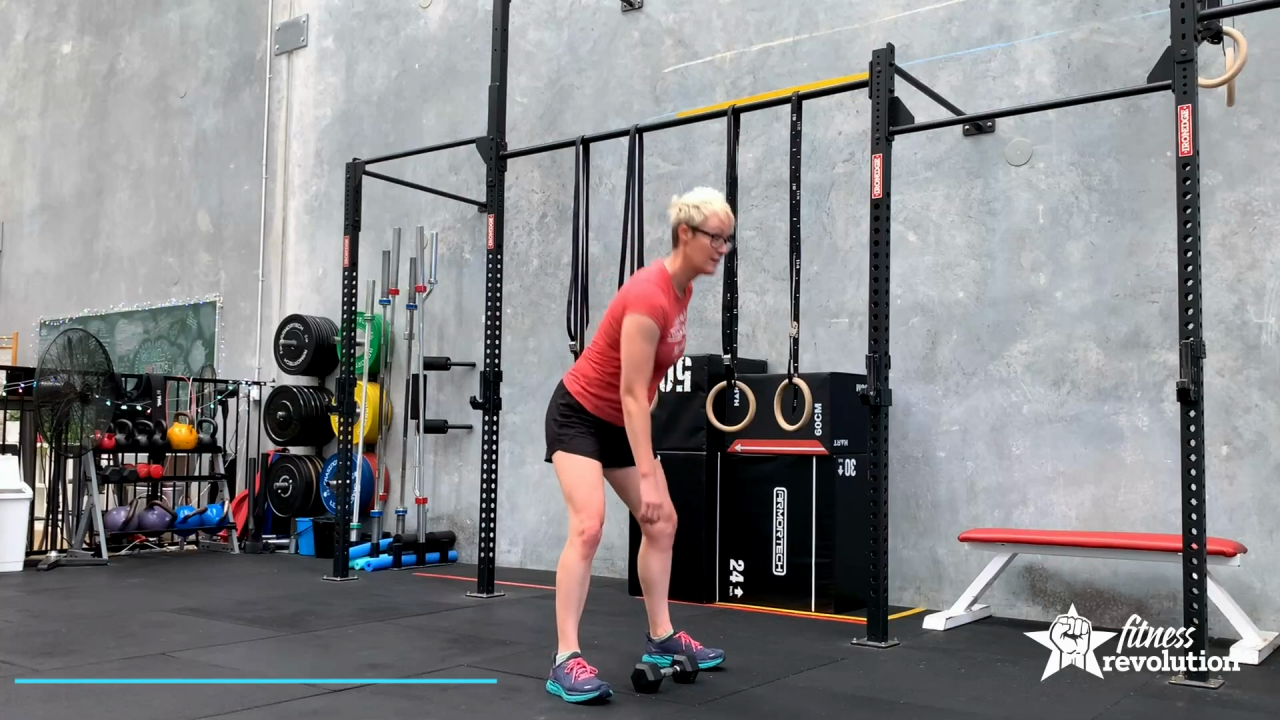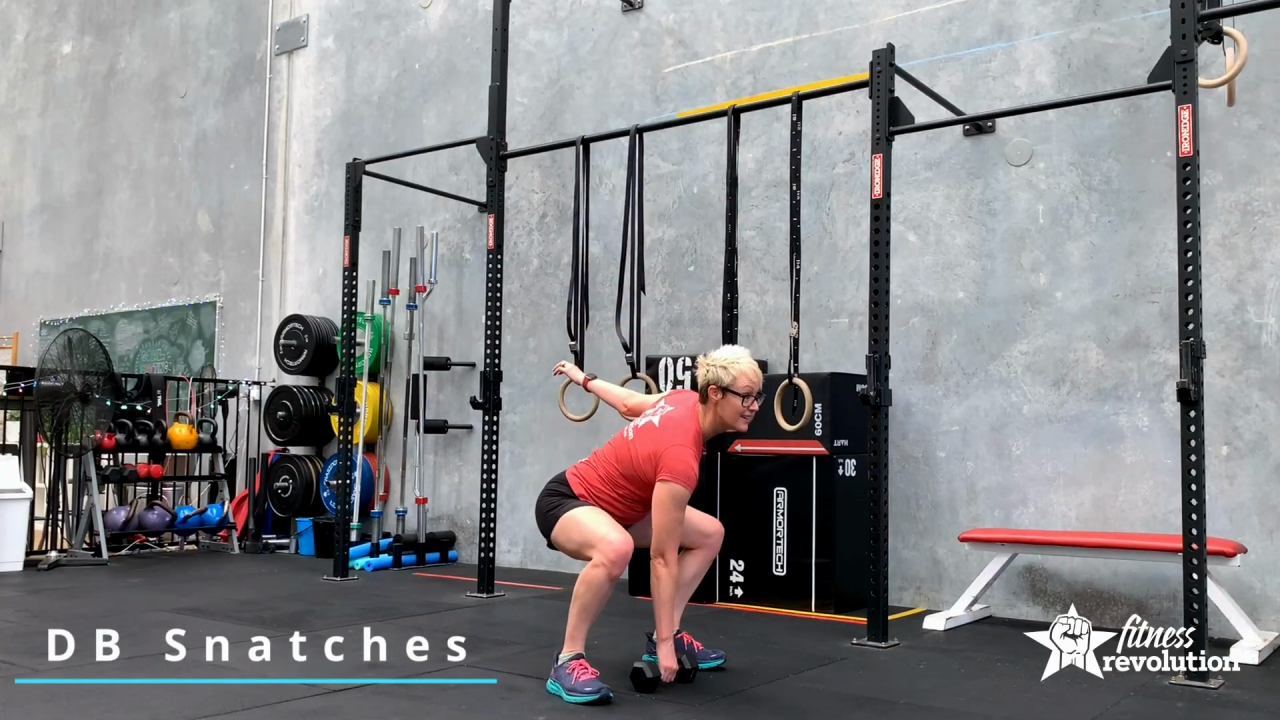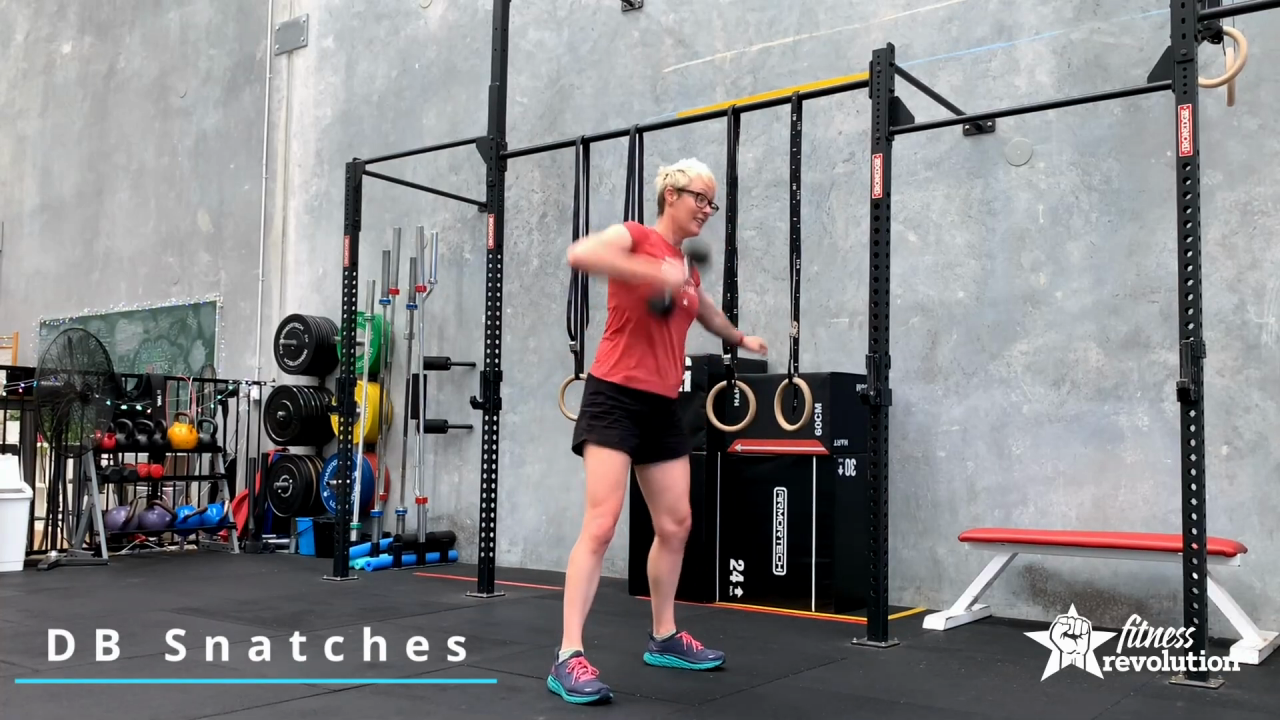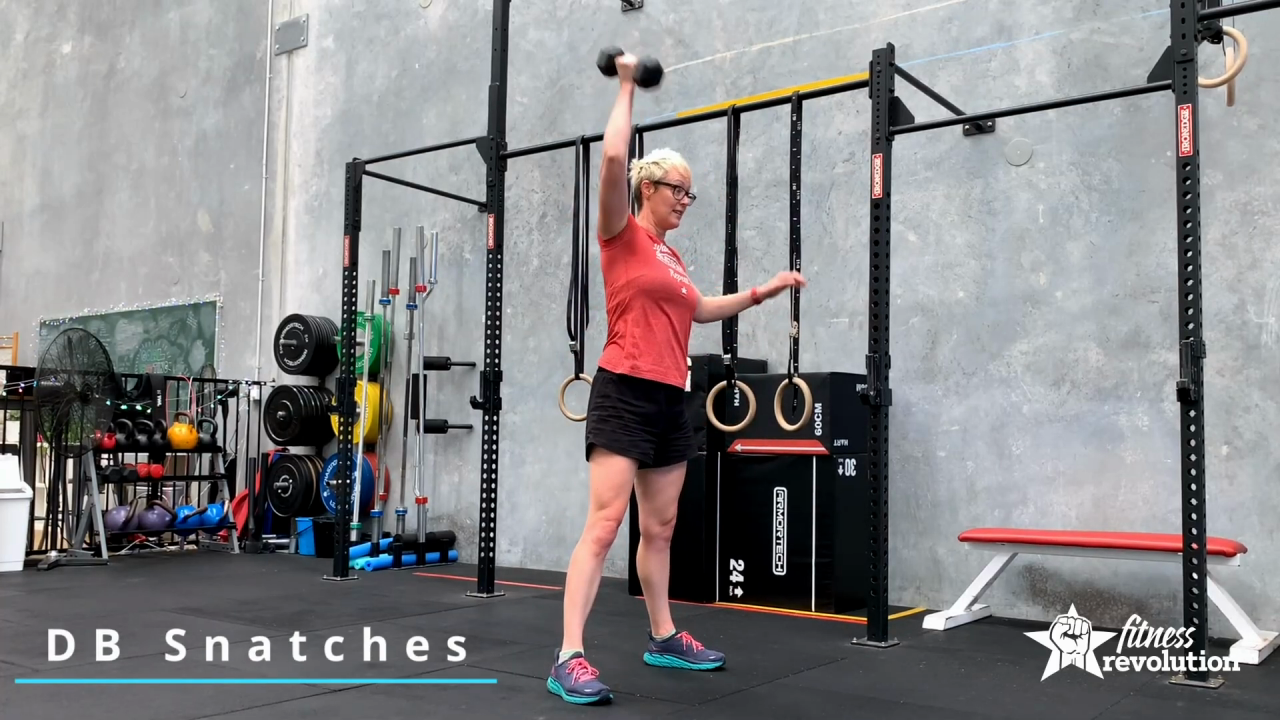
dt=0.7s
person 1, frame 1
left shoulder: (680, 286)
right shoulder: (650, 297)
right elbow: (633, 395)
right wrist: (648, 475)
left hip: (618, 419)
right hip: (580, 414)
left knee: (663, 522)
right knee: (588, 526)
left ankle: (662, 639)
right ankle: (566, 659)
person 1, frame 2
left shoulder: (687, 401)
right shoulder: (681, 457)
left elbow: (631, 404)
right elbow: (663, 558)
left wrist: (585, 379)
right wrist: (664, 646)
left hip: (610, 502)
right hip: (566, 501)
left knee: (710, 534)
right knee: (616, 549)
left ankle: (668, 636)
right ankle: (568, 661)
person 1, frame 3
left shoulder: (685, 262)
right shoulder: (635, 237)
left elbow: (702, 308)
right elbow: (577, 255)
left wrist: (740, 339)
right wrist: (650, 272)
left hip: (663, 407)
right hip: (613, 399)
left knee: (676, 526)
right knee: (601, 525)
left ankle: (664, 637)
right ankle: (568, 658)
person 1, frame 4
left shoulder: (672, 254)
right shoulder: (621, 233)
left elbow: (702, 311)
right elbow: (611, 162)
left wrist: (766, 291)
right wrist: (625, 87)
left hip: (670, 400)
right hip: (623, 394)
left knee: (658, 528)
right knee: (603, 525)
left ankle: (664, 637)
right ankle: (569, 658)
